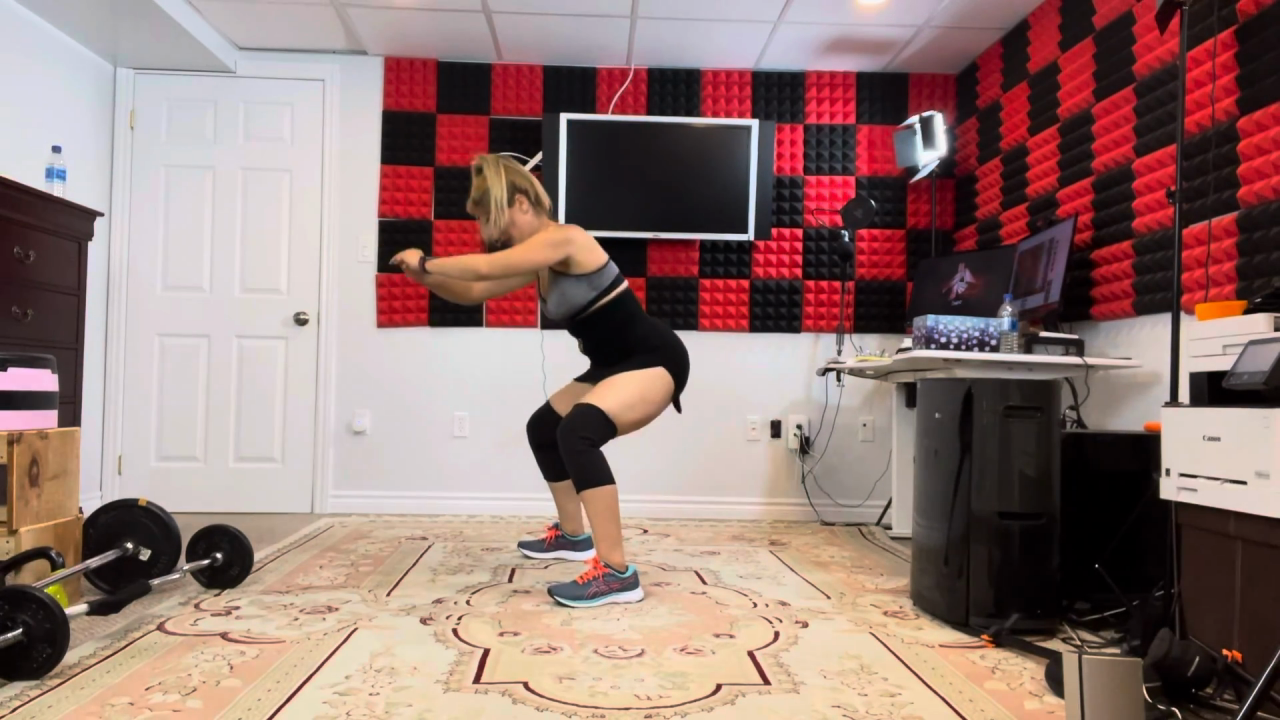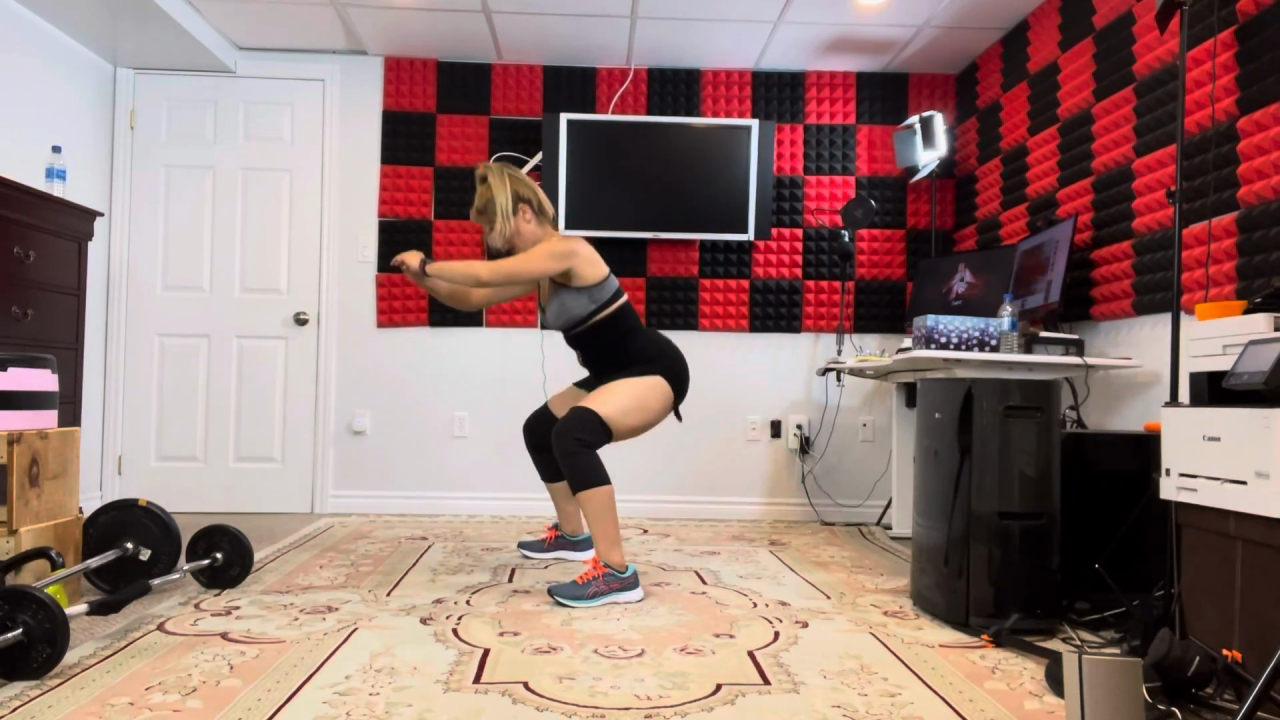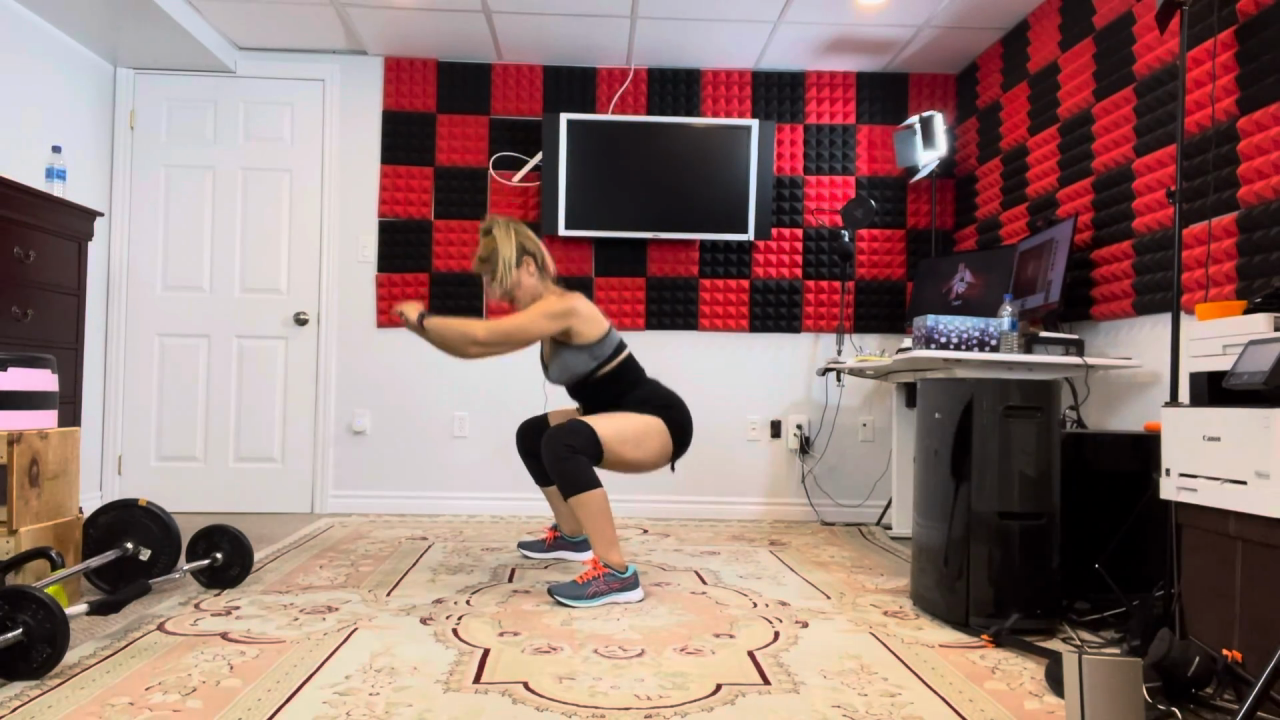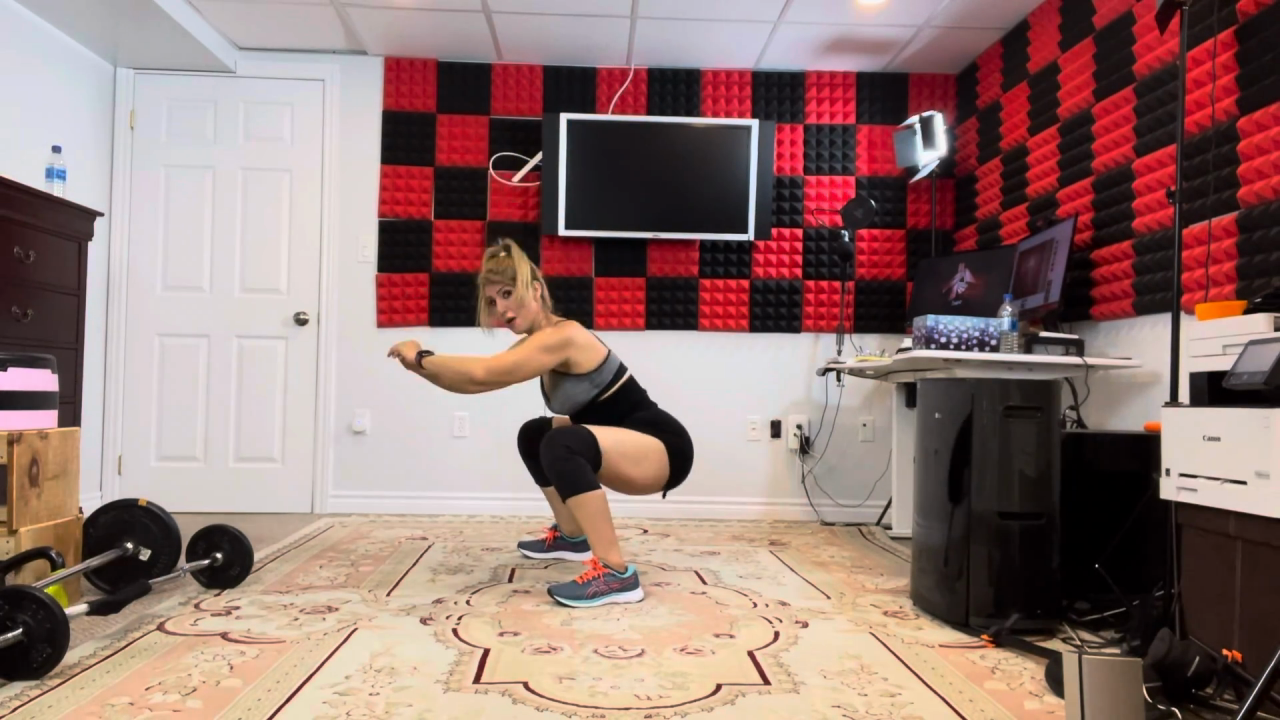
dt=0.2s
person 1, frame 1
left shoulder: (565, 238)
right shoulder: (541, 258)
left elbow: (485, 267)
right elbow: (474, 291)
left wrist: (425, 263)
right wrist: (423, 275)
left hip: (655, 359)
right hip: (616, 364)
left knee: (578, 431)
right knee: (543, 428)
left ankle: (616, 571)
right ankle: (572, 535)
person 1, frame 2
left shoulder: (565, 250)
right shoulder: (542, 266)
left elbow: (486, 275)
right elbow: (473, 297)
left wrist: (425, 265)
right wrist: (424, 277)
left hip: (655, 370)
right hip: (618, 373)
left knee: (572, 432)
right knee: (539, 428)
left ankle: (616, 572)
right ankle: (572, 535)
person 1, frame 3
left shoulder: (564, 306)
right shoulder: (541, 312)
left elbow: (483, 335)
right elbow: (478, 346)
left wrist: (424, 318)
right wrist: (423, 324)
left hip: (662, 424)
right hip: (627, 419)
left knee: (562, 442)
right knee: (532, 437)
left ankle: (616, 573)
right ankle: (573, 536)
person 1, frame 4
left shoulder: (563, 337)
right shoulder: (540, 343)
left elbow: (483, 376)
right elbow: (476, 381)
left wrist: (421, 359)
right wrist: (421, 362)
left hip: (663, 445)
right hip: (632, 440)
left knee: (561, 445)
right knee: (533, 437)
left ankle: (615, 573)
right ankle: (572, 536)
